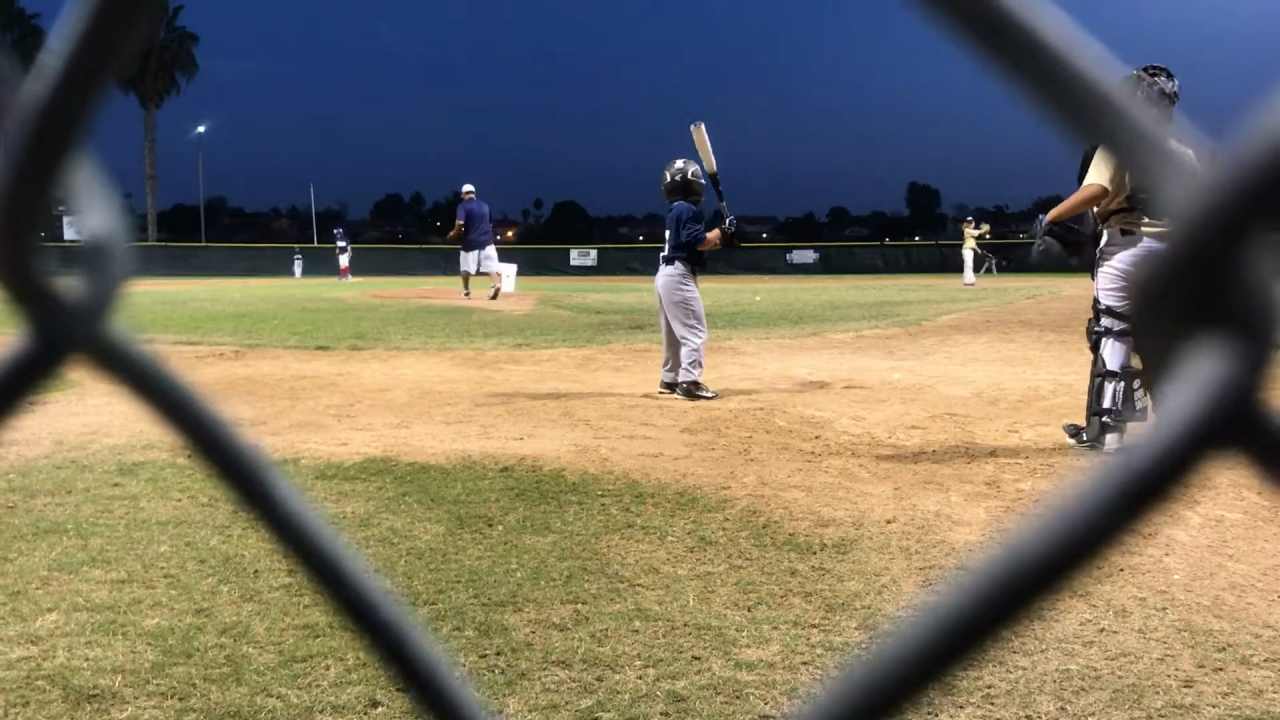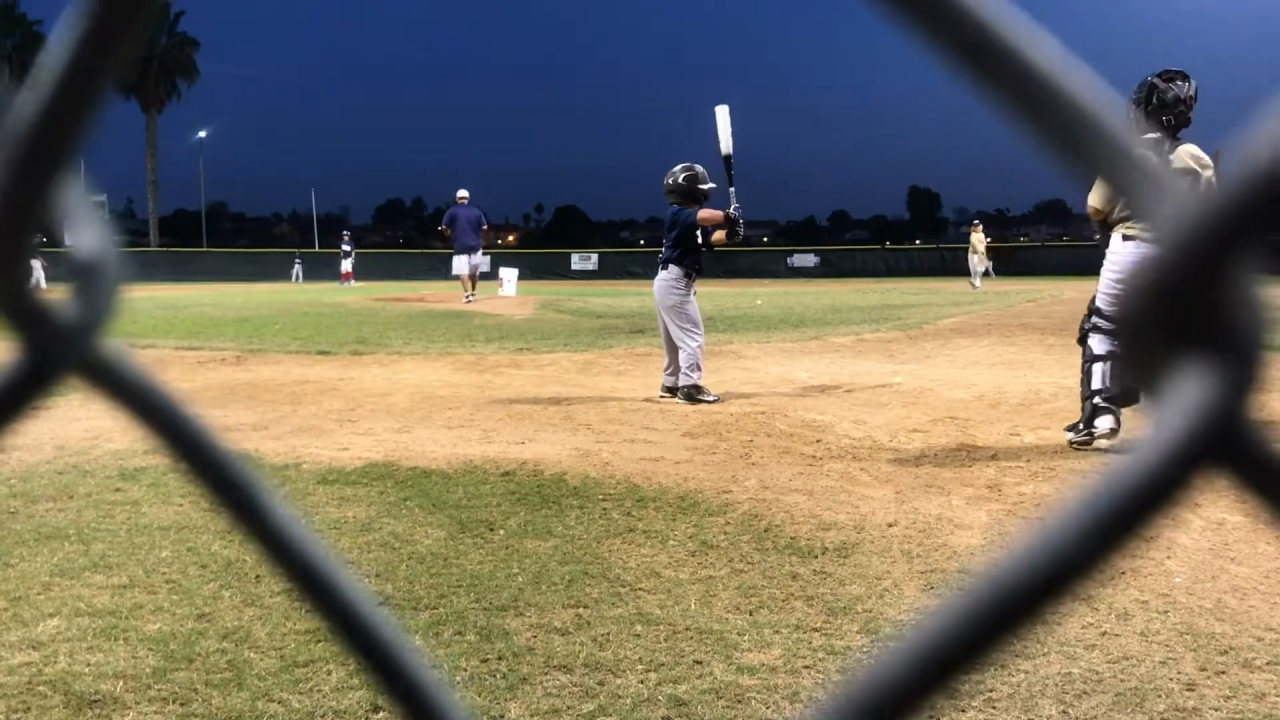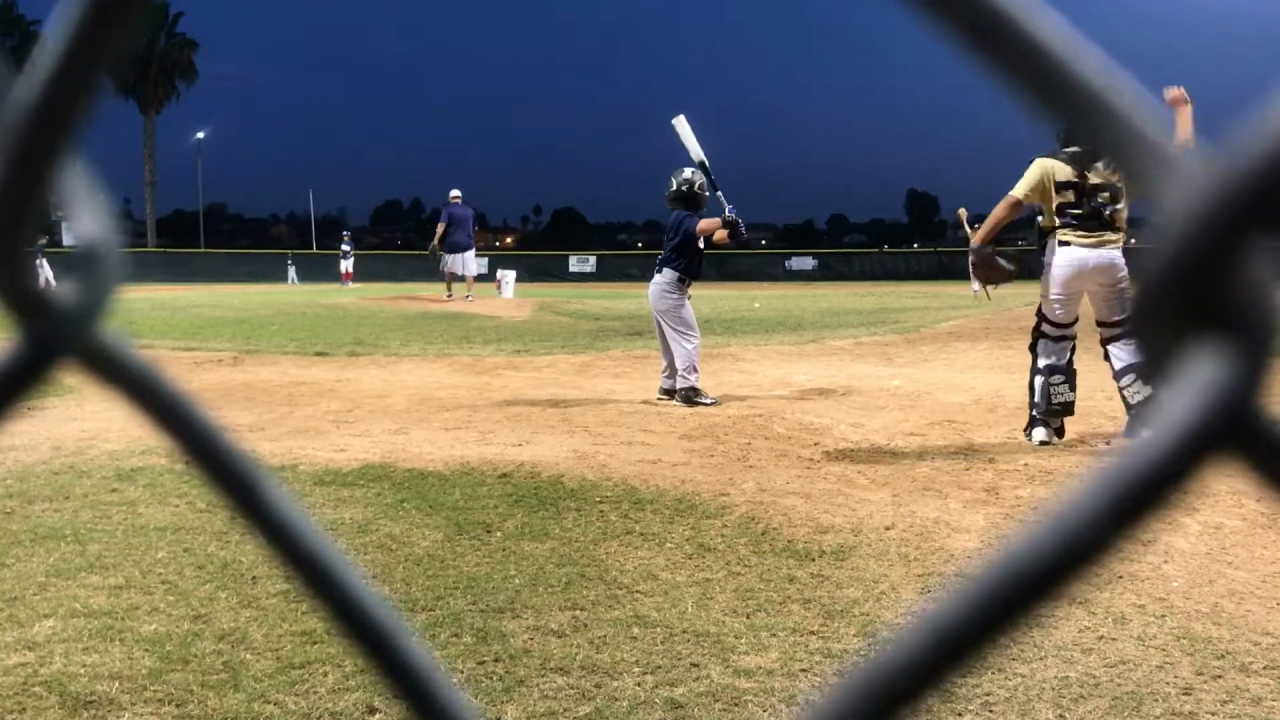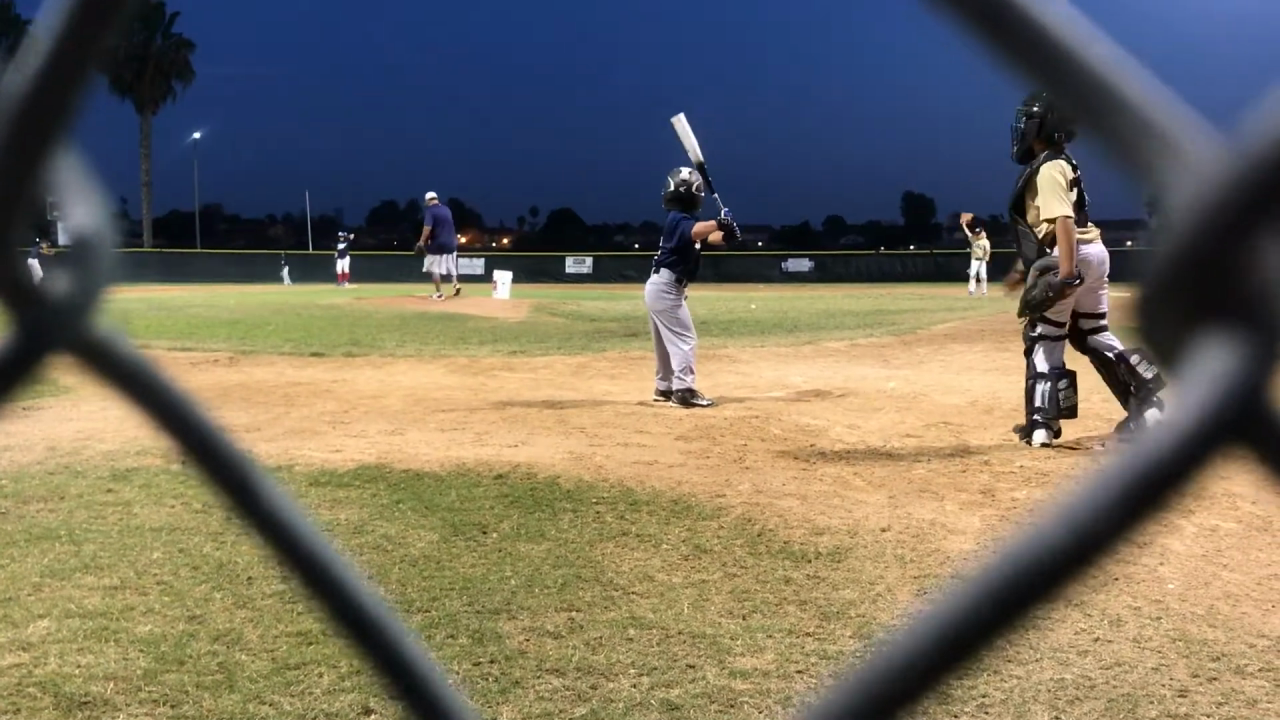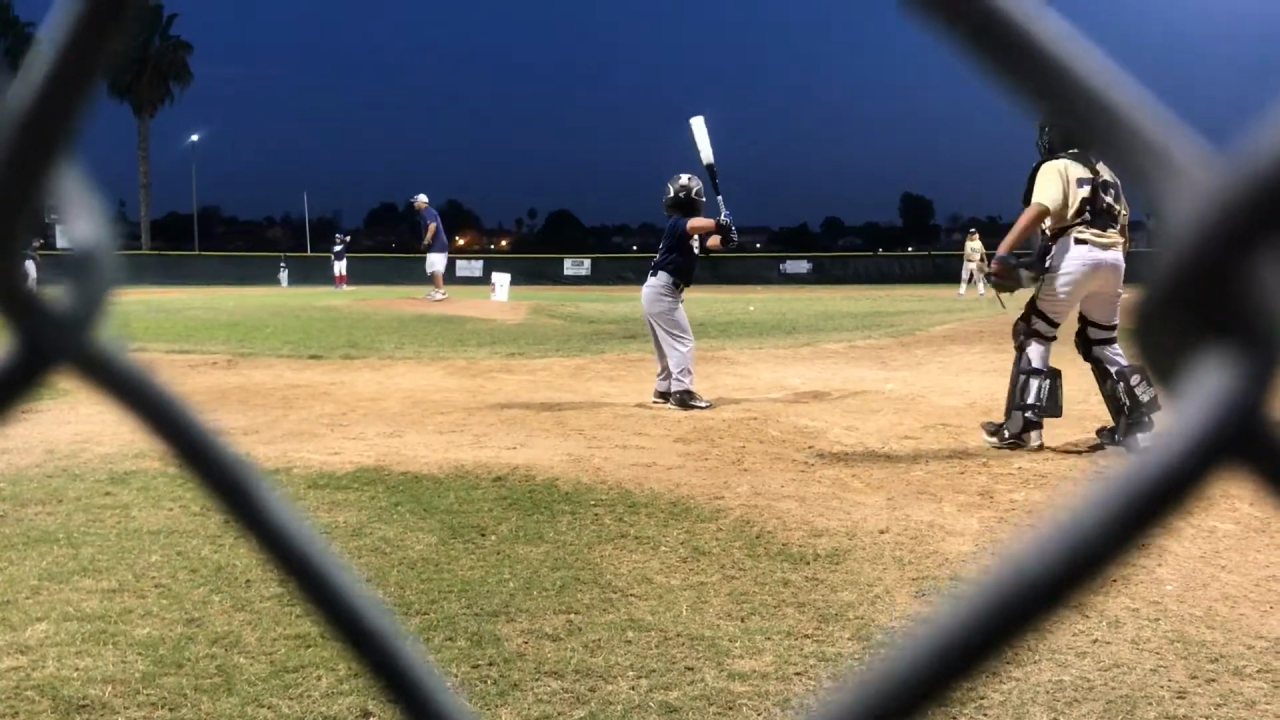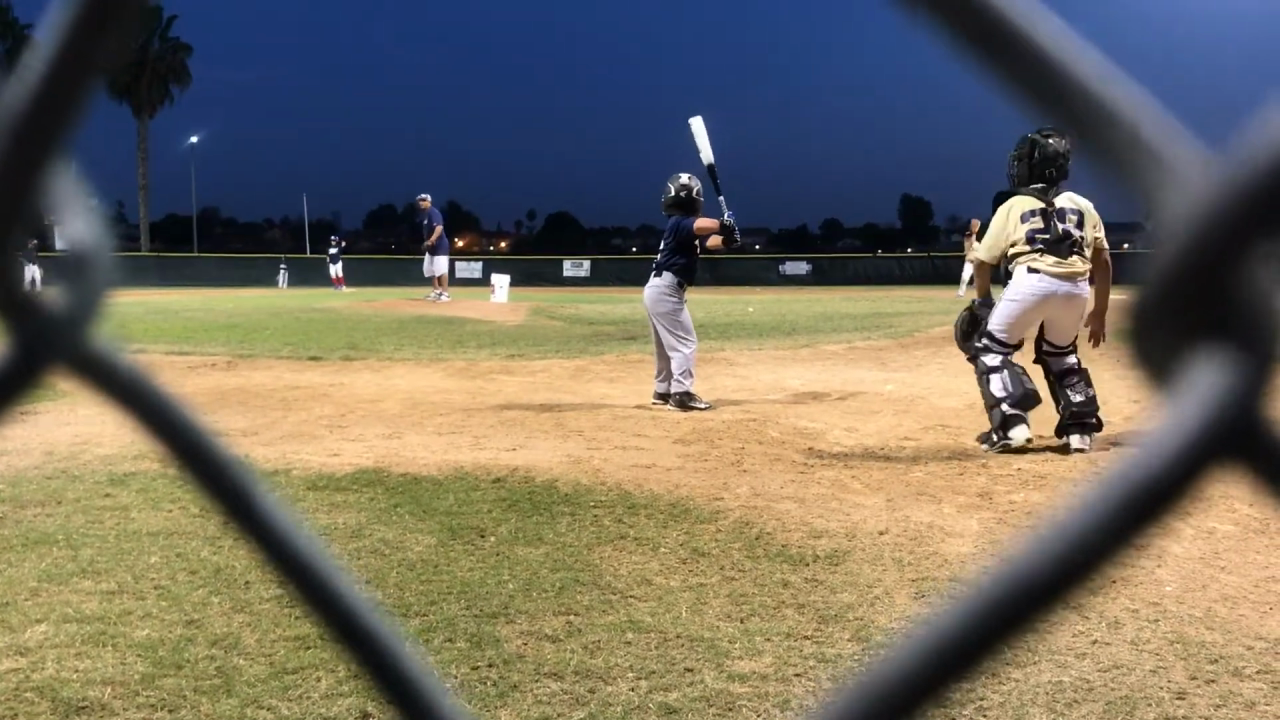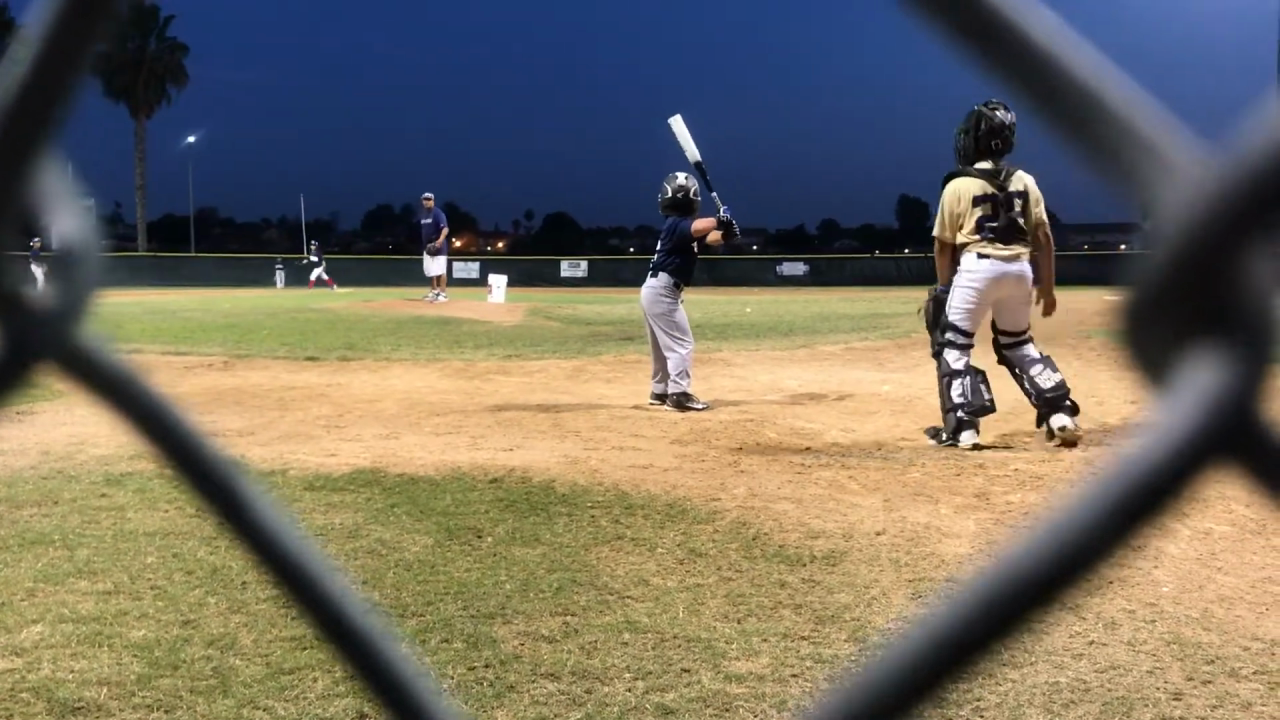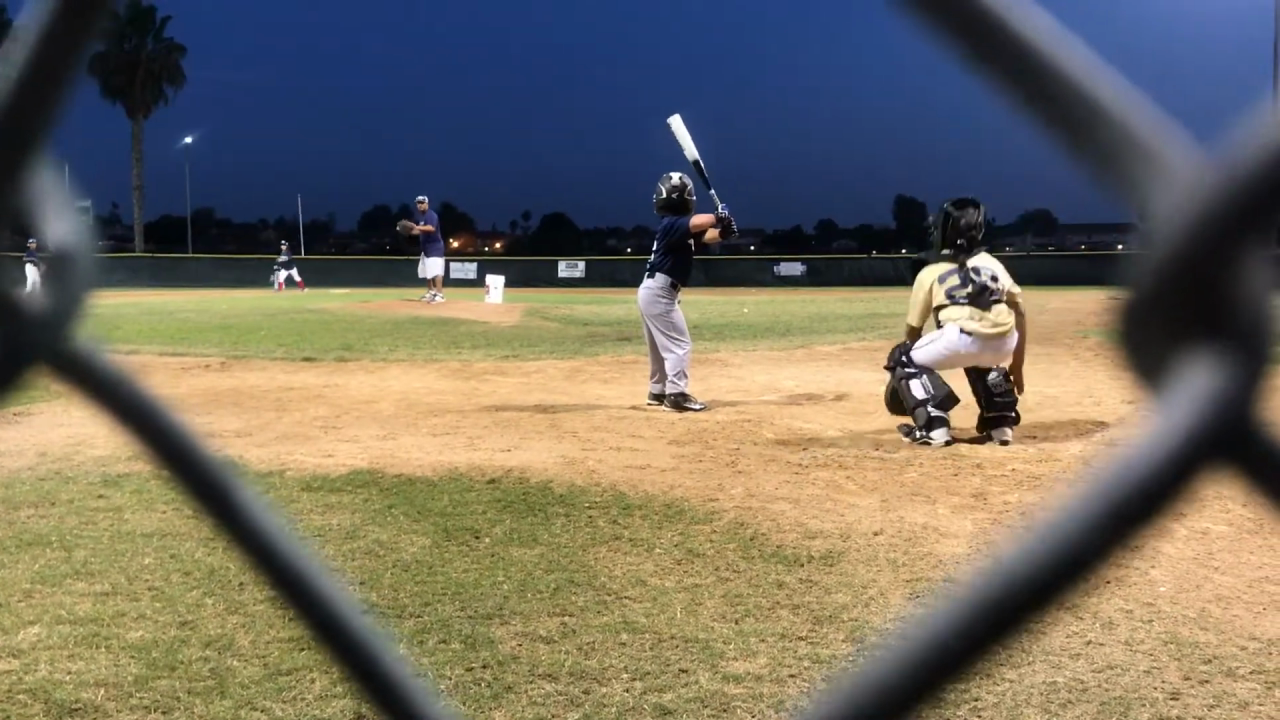
dt=0.5s
person 1, frame 1
right shoulder: (1181, 152)
left elbow: (1095, 191)
left wrist: (1050, 218)
left hip: (1126, 245)
right hip: (1169, 247)
left knee: (1112, 334)
left ankle: (1106, 428)
person 1, frame 2
right shoulder: (1197, 158)
left elbow: (1096, 211)
left wrist: (1117, 215)
left hip: (1128, 249)
left knee: (1100, 331)
left ankle: (1100, 414)
person 1, frame 3
left shoulder: (1048, 165)
right shoulder: (1119, 162)
left elbow: (1011, 202)
right elbow: (1181, 146)
left wrist: (979, 241)
right wrist: (1182, 106)
left hip: (1065, 257)
right hip: (1110, 257)
left knee: (1053, 340)
right knee: (1122, 340)
left ankle: (1044, 423)
right ankle: (1148, 418)
person 1, frame 4
left shoulder: (1048, 169)
right shoulder: (1061, 162)
left elbow: (1062, 222)
right elbow: (1041, 218)
left wrist: (1067, 273)
right wrist: (1023, 267)
left hip: (1067, 259)
right hip: (1094, 252)
left knee: (1044, 339)
right knee: (1095, 335)
left ankle: (1043, 423)
right ankle: (1144, 406)
person 1, frame 5
left shoulder: (1056, 168)
right shoulder: (1106, 173)
left elbow: (1037, 210)
right elbow: (1123, 230)
left wrist: (1002, 252)
right wrist: (1114, 280)
left hip: (1076, 255)
right hip: (1113, 258)
left knee: (1035, 336)
right knee: (1104, 344)
left ankle: (1023, 426)
right ankle: (1136, 426)
person 1, frame 6
left shoulder: (1012, 206)
right shoulder: (1082, 204)
left elbow: (983, 261)
right elbow: (1103, 262)
left wrist: (984, 302)
right wrist: (1100, 312)
left hip: (1032, 282)
right hip: (1076, 287)
left knee: (989, 350)
right knee: (1059, 353)
left ankle: (1011, 425)
right ankle: (1080, 428)
person 1, frame 7
left shoulder: (958, 186)
right shoulder: (1025, 181)
left elbow: (944, 244)
right elbow: (1043, 237)
left wrist: (943, 287)
right wrist: (1046, 284)
left hip: (978, 268)
right hip: (1019, 268)
left knee: (951, 346)
right knee: (1019, 345)
left ankle: (962, 428)
right ankle: (1058, 413)
person 1, frame 8
left shoulder: (930, 272)
right shoulder: (991, 263)
left elbow: (914, 327)
right elbow: (1019, 313)
left wrist: (905, 356)
right wrist: (1016, 364)
left hip: (963, 336)
right hip: (1003, 341)
left knee: (904, 362)
right knee: (980, 359)
left ankle: (933, 426)
right ankle: (1001, 422)
person 2, frame 1
left shoulder: (677, 211)
right shoulder: (687, 210)
left elbow: (697, 243)
right elbow: (700, 242)
left wrist: (723, 240)
right wrist: (722, 230)
left hip: (668, 275)
right hip: (679, 277)
left knee: (675, 333)
right knee: (694, 332)
left ankle: (670, 380)
right ankle: (688, 383)
person 2, frame 2
left shoulder: (687, 216)
right shoulder: (678, 213)
left elbow: (710, 238)
right elbow: (703, 217)
left wrist: (730, 234)
right wrist: (727, 216)
left hip: (672, 282)
right hip: (674, 282)
left knee: (675, 337)
right knee: (691, 336)
left ankle: (671, 384)
right ankle: (689, 387)
person 2, frame 3
left shoulder: (683, 218)
right shoulder: (682, 218)
left elbow: (711, 237)
right elbow: (701, 228)
left wrist: (731, 233)
right wrist: (724, 221)
left hip: (665, 286)
right hip: (669, 287)
left knee: (672, 339)
right knee: (688, 338)
left ankle: (669, 386)
right ankle: (687, 390)
person 2, frame 4
left shoulder: (680, 219)
right shoulder: (679, 219)
left elbow: (707, 237)
right elbow: (696, 232)
left wrist: (726, 235)
right wrist: (719, 222)
left hip: (661, 287)
right hip: (666, 288)
left knee: (667, 340)
right knee: (684, 339)
left ankle: (665, 388)
right ankle: (683, 391)
person 2, frame 5
left shoulder: (689, 229)
right shoulder: (677, 223)
left elbow: (709, 241)
right elbow: (695, 225)
left wrist: (725, 239)
right wrist: (718, 223)
left hip: (660, 291)
right hip: (661, 291)
left knee: (668, 342)
right knee: (682, 341)
left ankle: (664, 389)
right ankle: (681, 393)
person 2, frame 6
left shoulder: (681, 225)
right shoulder: (679, 223)
left elbow: (706, 242)
right elbow: (702, 226)
left wrist: (726, 240)
right wrist: (722, 224)
left hip: (660, 290)
right hip: (666, 291)
left knee: (667, 344)
right knee: (684, 343)
left ankle: (663, 391)
right ankle: (681, 394)
person 2, frame 7
left shoulder: (679, 225)
right shoulder: (677, 224)
left elbow: (706, 237)
right elbow: (699, 228)
left wrist: (725, 234)
right wrist: (718, 220)
left hip: (656, 290)
right hip: (662, 292)
left knee: (665, 344)
right knee: (682, 343)
left ankle: (660, 391)
right ankle: (678, 395)
person 2, frame 8
left shoulder: (677, 225)
right shoulder: (672, 224)
left elbow: (704, 235)
right elbow: (698, 223)
left wrist: (723, 232)
right wrist: (717, 216)
left hip: (653, 291)
right hip: (659, 292)
left knee: (662, 345)
right knee: (679, 344)
left ankle: (658, 391)
right ankle: (676, 395)
